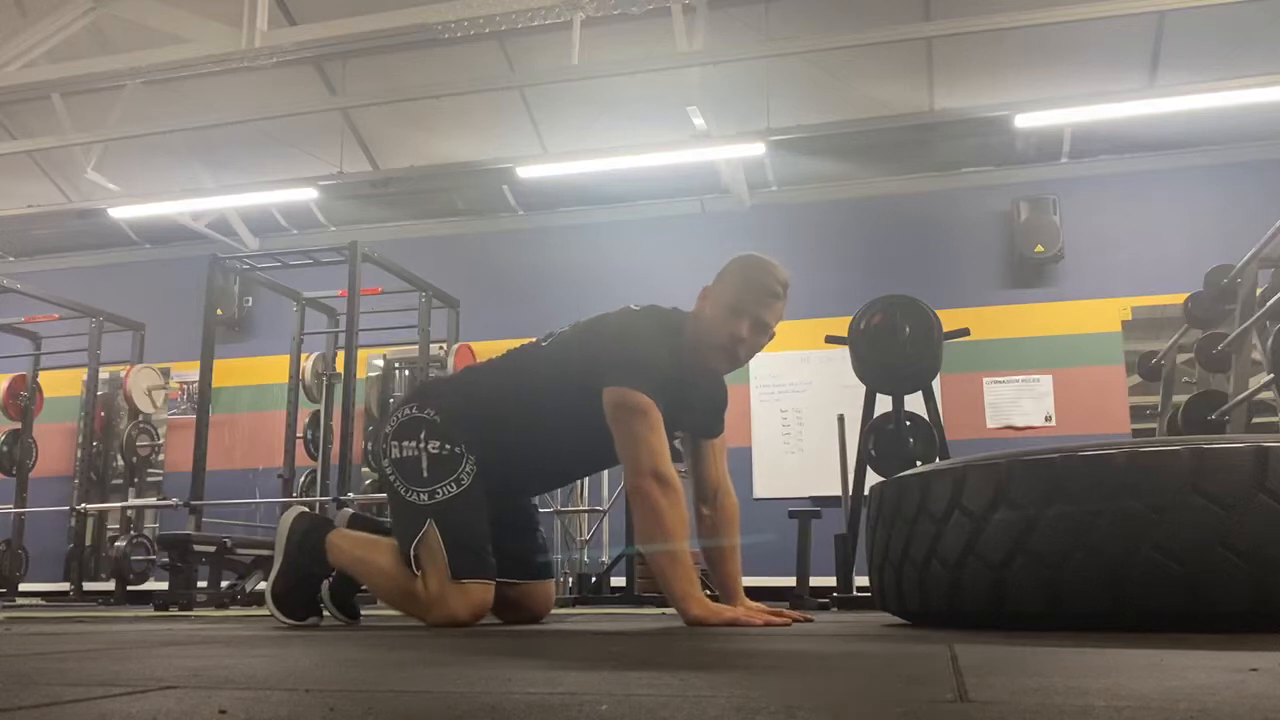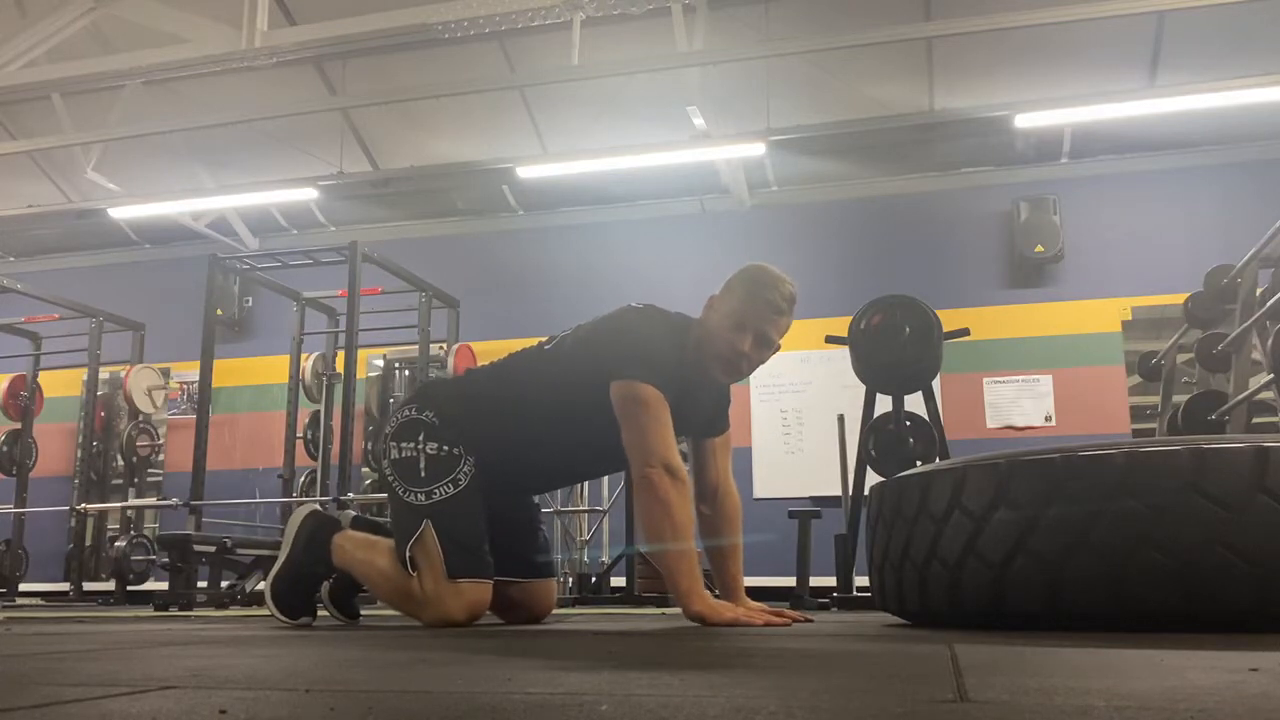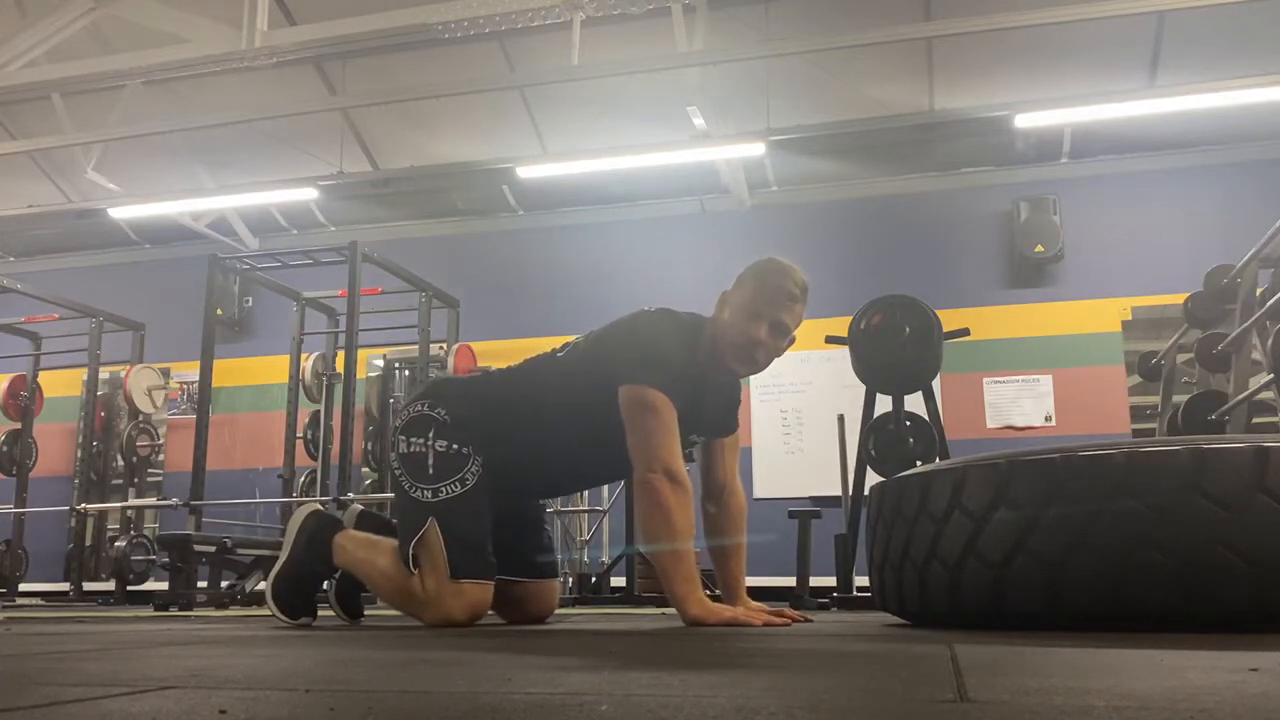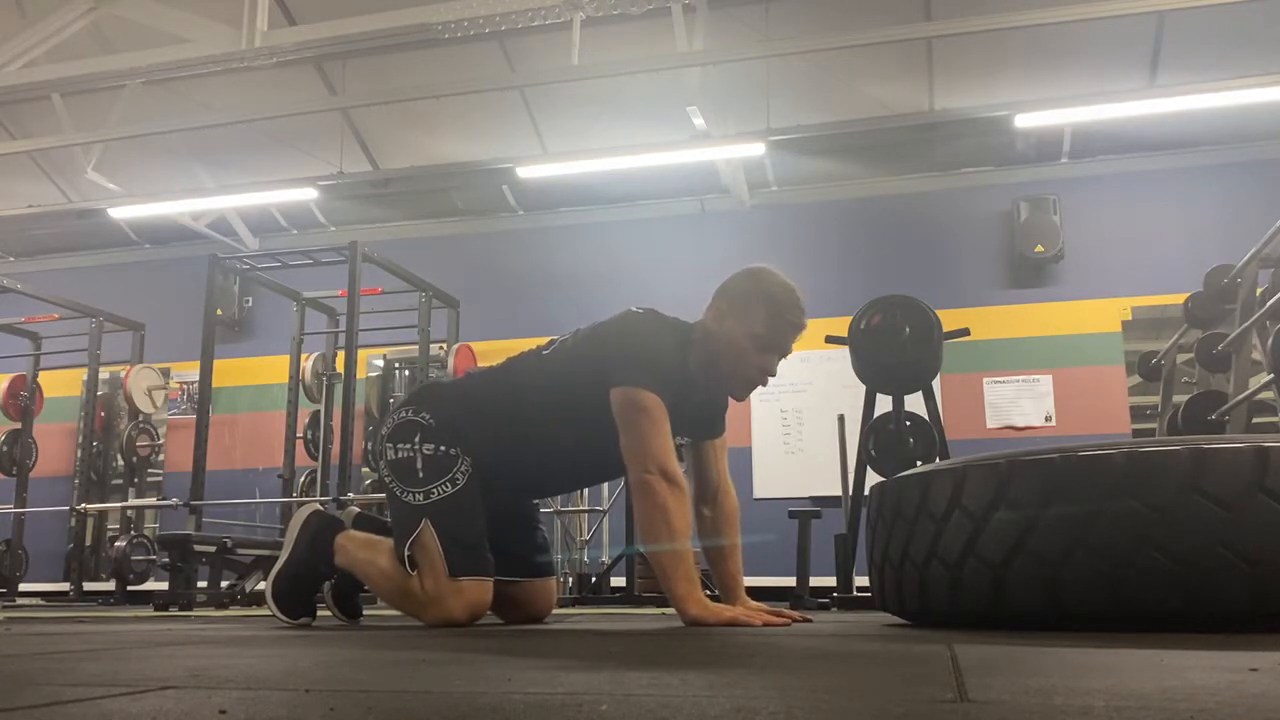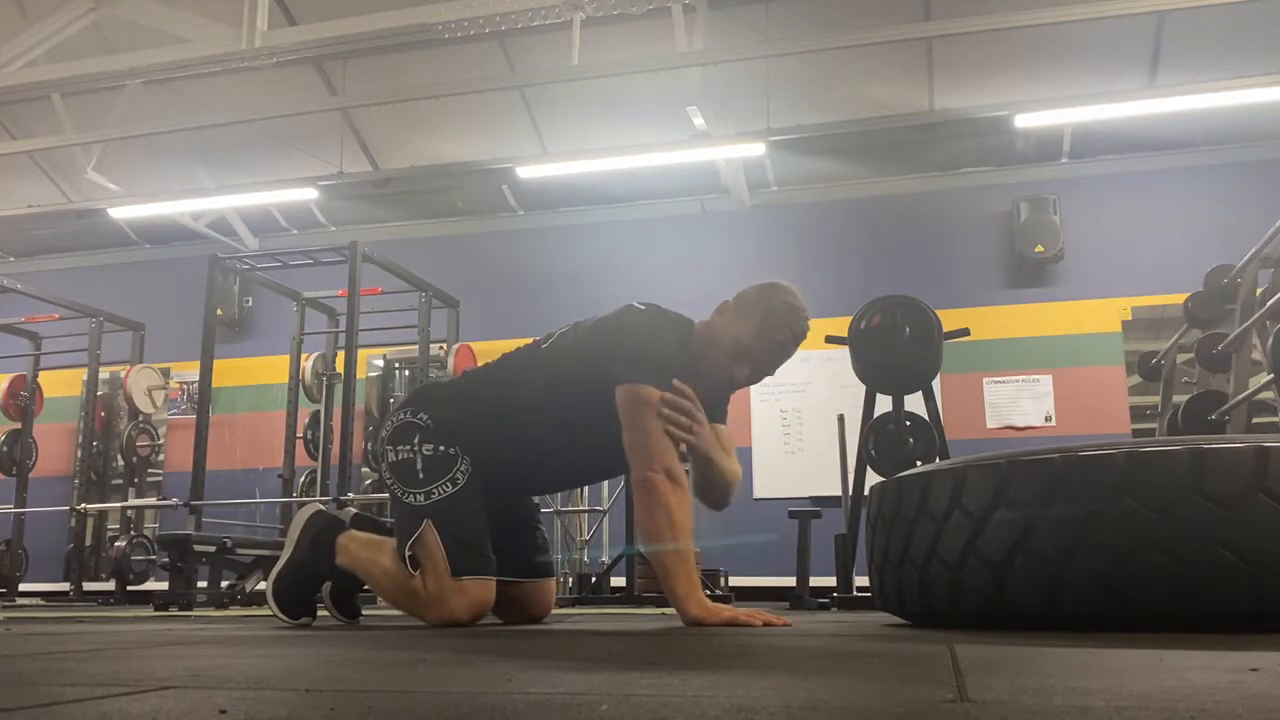
dt=1s
person 1, frame 1
left shoulder: (705, 385)
right shoulder: (637, 341)
left elbow: (714, 495)
right elbow: (651, 479)
left wrist: (734, 599)
right wrist: (693, 604)
left hip: (492, 460)
right hip: (437, 430)
left knee: (529, 605)
right knee: (458, 604)
left ankle: (367, 540)
right ankle: (317, 542)
person 1, frame 2
left shoulder: (710, 387)
right shoulder: (644, 340)
left elbow: (715, 492)
right elbow: (658, 473)
left wrist: (735, 596)
right wrist: (697, 600)
left hip: (495, 460)
right hip: (439, 430)
left knee: (532, 604)
right knee: (454, 604)
left ankle: (364, 540)
right ankle: (324, 541)
person 1, frame 3
left shoulder: (722, 385)
right shoulder: (656, 341)
left elbow: (722, 493)
right elbow: (661, 478)
left wrist: (737, 598)
right wrist: (693, 604)
left hip: (505, 462)
right hip: (447, 430)
left knee: (534, 606)
right knee: (456, 604)
left ankle: (372, 533)
right ankle: (324, 539)
person 1, frame 4
left shoulder: (706, 385)
right shoulder: (645, 344)
left elbow: (713, 494)
right elbow: (655, 478)
left wrist: (736, 598)
right wrist: (692, 603)
left hip: (495, 464)
right hip: (435, 433)
left knee: (532, 606)
right knee: (456, 603)
left ankle: (367, 537)
right ankle: (325, 541)
person 1, frame 5
left shoulder: (706, 380)
right shoulder: (649, 338)
left elbow: (719, 489)
right elbow: (655, 475)
left wrist: (704, 448)
right wrist: (693, 603)
left hip: (494, 461)
right hip: (435, 432)
left knee: (531, 606)
right knee: (460, 603)
left ankle: (366, 542)
right ankle: (329, 541)
